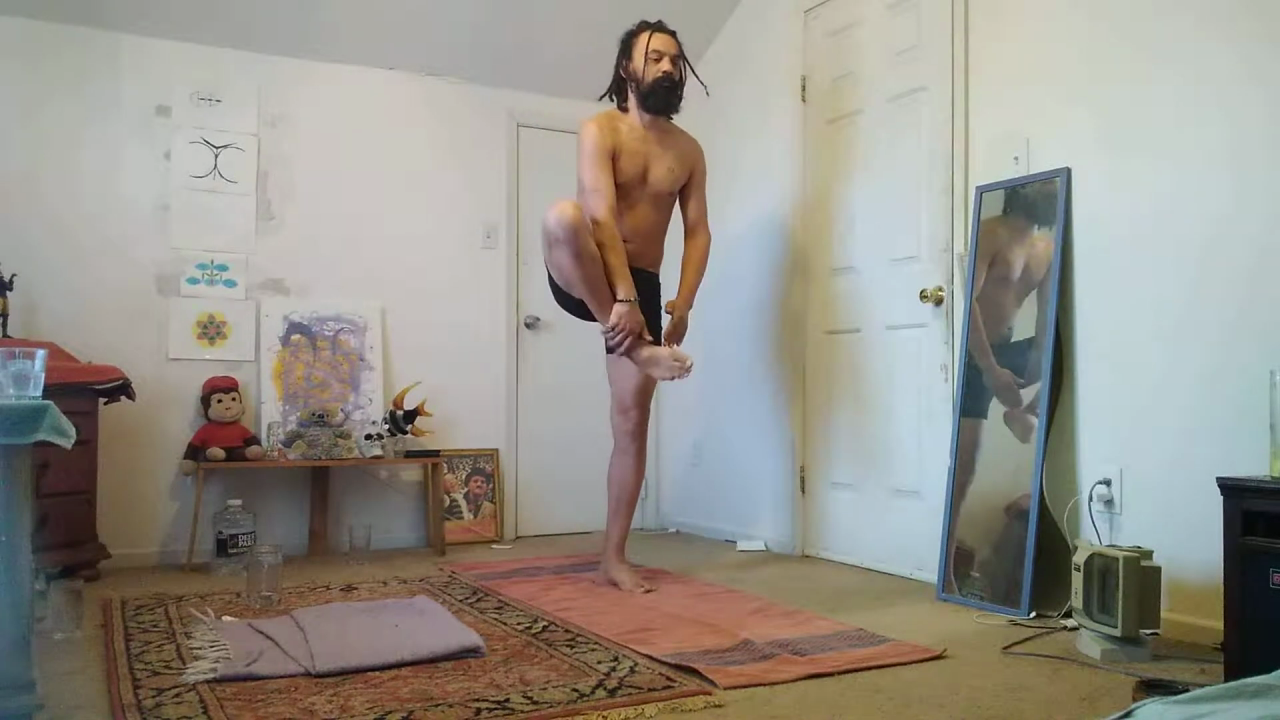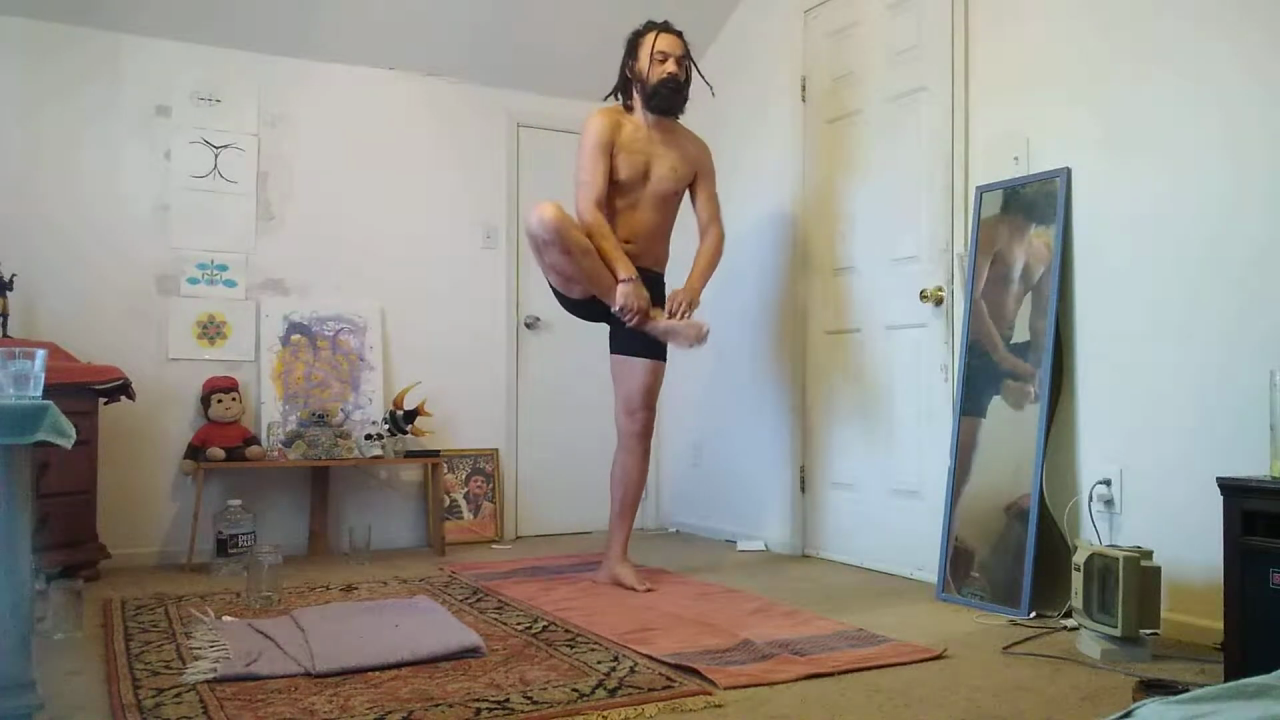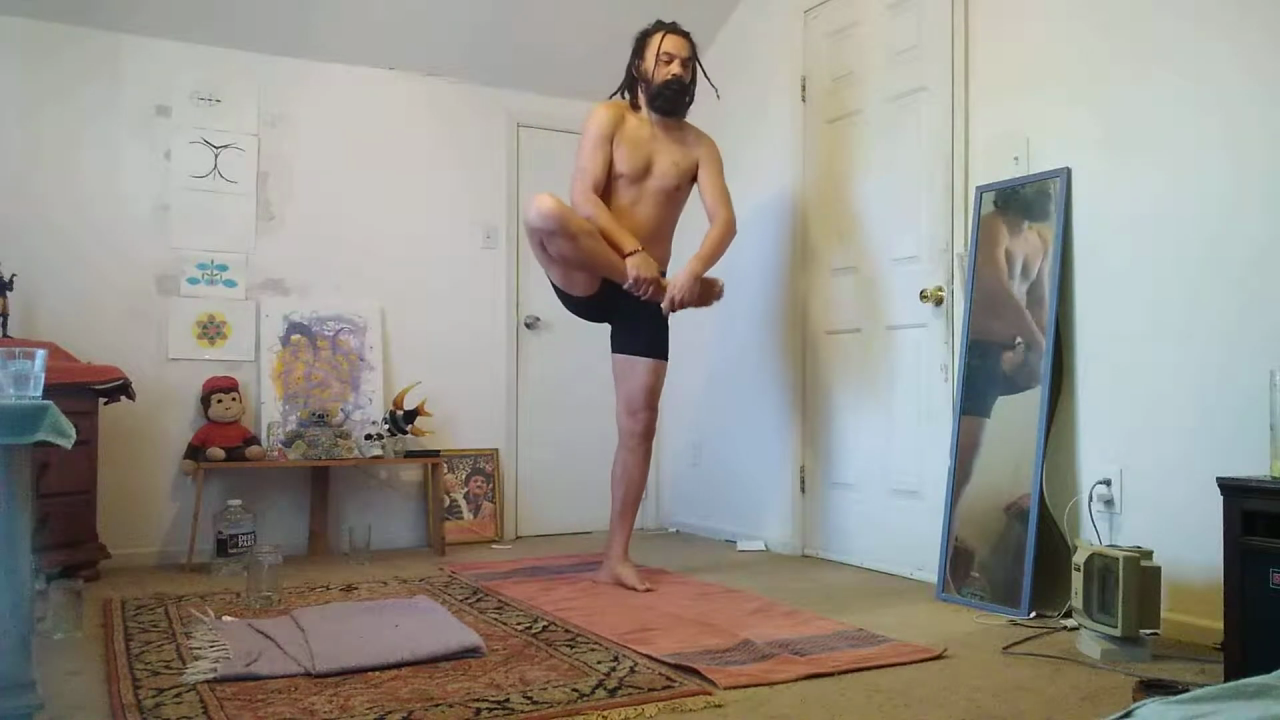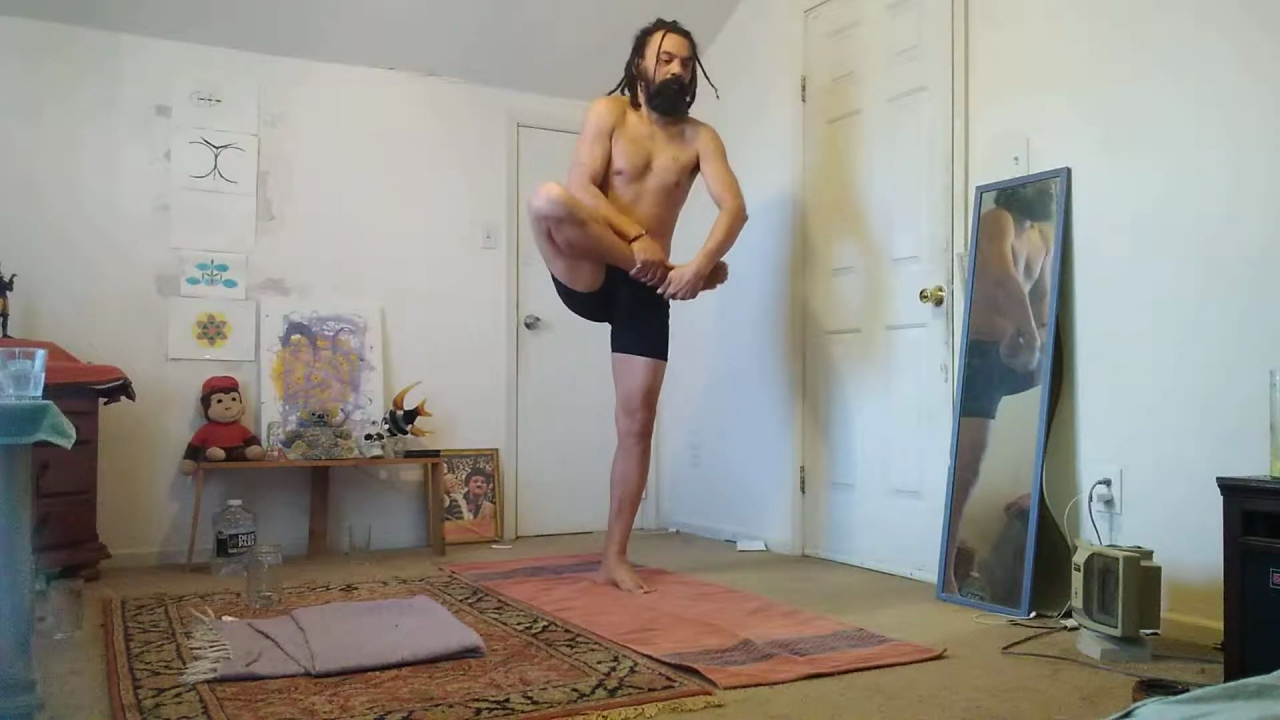
dt=0.3s
person 1, frame 1
left shoulder: (688, 150)
right shoulder: (600, 130)
left elbow: (698, 232)
right elbow: (603, 217)
left wrist: (682, 302)
right wrist: (624, 300)
left hip: (642, 287)
right hip: (586, 281)
left knee: (632, 422)
right knee: (563, 215)
left ankle: (614, 558)
right ankle: (642, 348)
person 1, frame 2
left shoulder: (694, 150)
right shoulder: (605, 125)
left elbow: (712, 230)
right elbow: (589, 211)
left wrist: (692, 289)
right wrist: (625, 279)
left hip: (646, 287)
right hip: (590, 281)
left knee: (637, 422)
right knee: (545, 218)
left ankle: (615, 558)
right ankle: (655, 325)
person 1, frame 3
left shoulder: (699, 145)
right shoulder: (609, 118)
left elbow: (724, 220)
right elbow: (584, 197)
left wrist: (689, 272)
right wrist: (633, 254)
left hip: (646, 291)
right hip: (588, 279)
left knee: (639, 422)
right knee: (543, 209)
left ankle: (616, 557)
person 1, frame 4
left shoulder: (700, 137)
right shoulder: (609, 113)
left elbow: (734, 207)
right elbow: (581, 187)
left wrist: (700, 263)
right wrist: (637, 237)
left hip: (646, 289)
right hip: (589, 277)
left knee: (637, 422)
right knee: (548, 198)
left ankle: (614, 558)
person 2, frame 1
left shoulder: (1048, 250)
right shoulder: (991, 232)
left elbow: (1047, 318)
right elbow: (966, 299)
left wrist: (1043, 381)
right wrist: (989, 368)
left hip: (1005, 351)
right hip: (972, 355)
right knee: (963, 467)
left ankle: (1024, 410)
right ankle: (945, 574)
person 2, frame 2
left shoulder: (1046, 247)
right shoulder: (992, 231)
left elbow: (1041, 316)
right elbow: (970, 297)
left wrist: (1038, 369)
right wrist: (1004, 359)
left hip: (1005, 352)
right hip: (974, 354)
right knee: (959, 466)
right ankle: (943, 571)
person 2, frame 3
left shoulder: (1041, 239)
right shoulder: (992, 226)
left elbow: (1039, 302)
right elbow: (998, 288)
left wrist: (1035, 349)
right wrist: (1037, 344)
left hip: (1012, 355)
right hip: (978, 355)
right knee: (961, 465)
right ankle: (942, 569)
person 2, frame 4
left shoulder: (1043, 236)
right shoulder: (996, 220)
left elbow: (1041, 297)
right elbow: (1004, 278)
left wrist: (1037, 339)
right wrist: (1032, 336)
left hip: (1015, 354)
right hip: (980, 354)
right knee: (966, 467)
right ankle: (946, 572)
